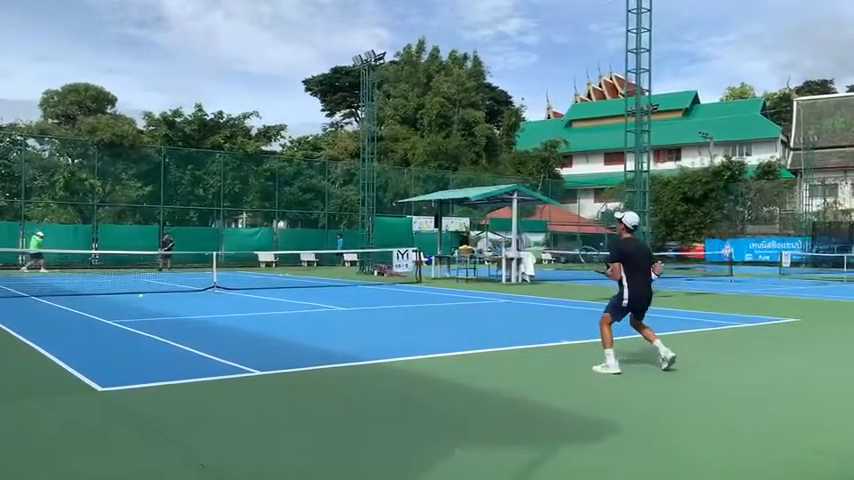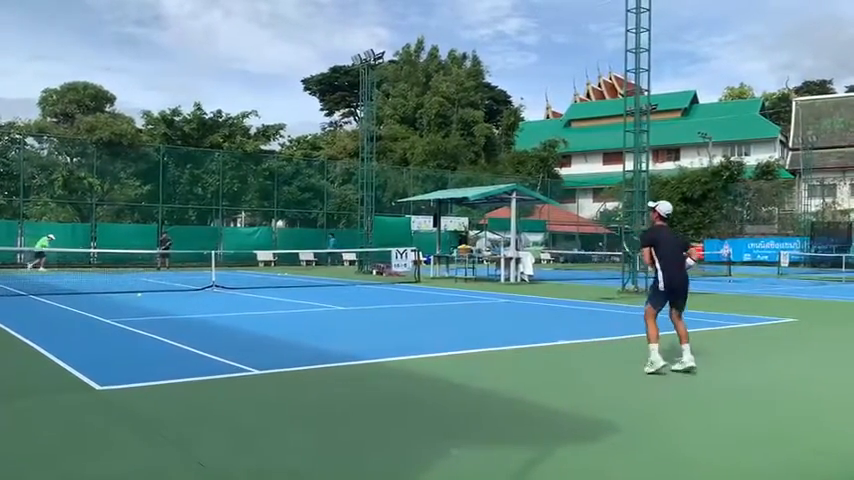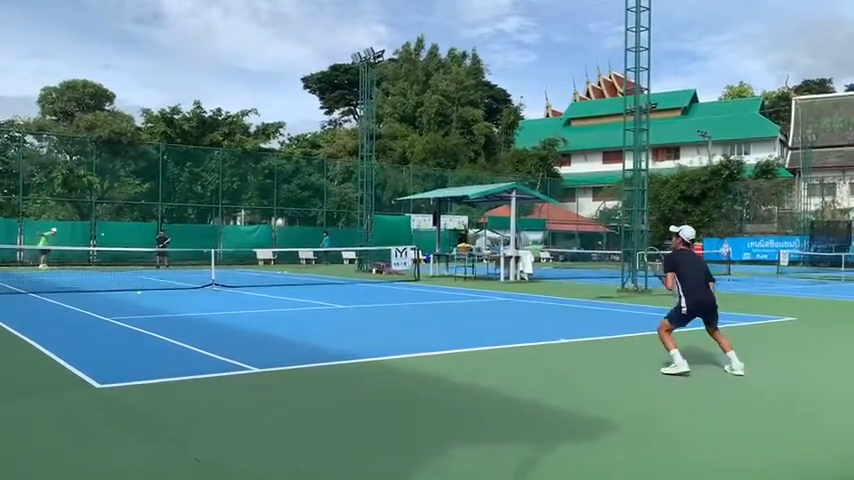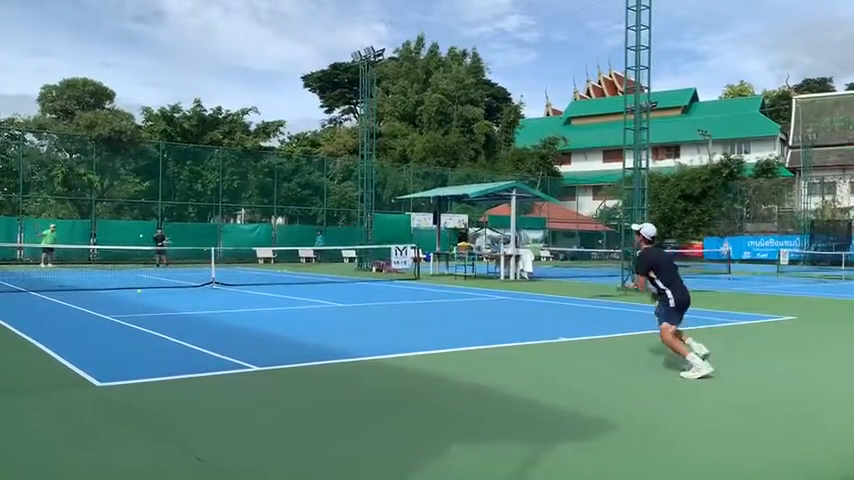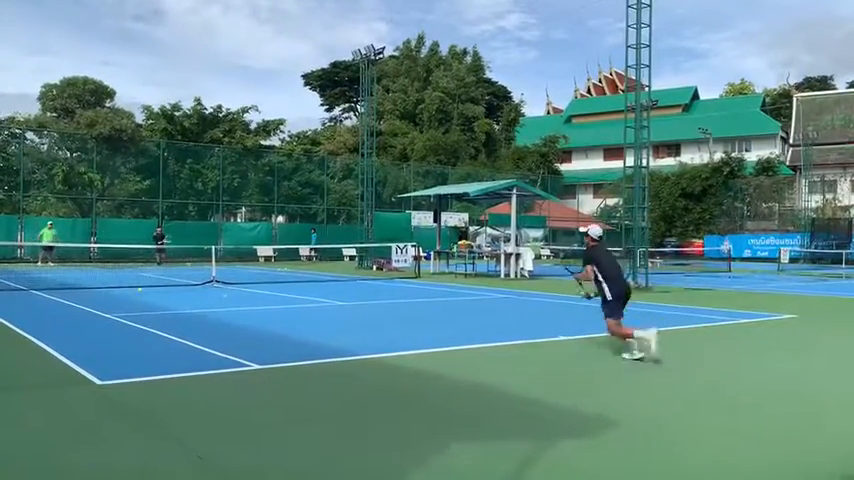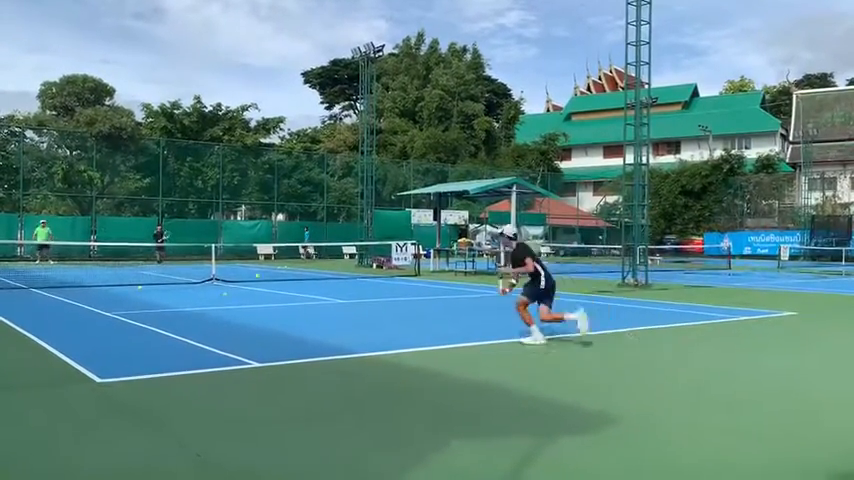
dt=0.3s
person 1, frame 1
left shoulder: (618, 246)
right shoulder: (643, 246)
left elbow: (615, 276)
right elbow: (657, 270)
left wrist: (609, 272)
left hip: (628, 293)
right hip: (646, 294)
left knee: (605, 322)
right knee: (636, 323)
left ankle: (610, 363)
right ankle: (665, 352)
person 1, frame 2
left shoulder: (649, 233)
right shoulder: (676, 236)
left elbow: (647, 261)
right elbow: (694, 256)
left hip: (664, 281)
right hip: (682, 280)
left knee: (650, 317)
right knee: (676, 318)
left ankle: (655, 359)
right ankle: (687, 358)
person 1, frame 3
left shoulder: (671, 258)
right shoulder: (699, 259)
left elbow: (670, 286)
left wrist: (666, 281)
left hip: (689, 303)
right hip: (709, 301)
left knee: (663, 330)
right knee: (714, 331)
left ankle: (679, 364)
right ankle: (736, 364)
person 1, frame 4
left shoulder: (643, 257)
right shoulder: (661, 253)
right wrist: (656, 292)
left hip: (672, 299)
right hip: (682, 296)
left knee: (666, 336)
right knee: (669, 329)
left ankle: (700, 366)
right ankle: (697, 348)
person 1, frame 5
left shoulder: (590, 252)
right shoulder: (606, 252)
left elbow: (590, 276)
left wrist: (579, 276)
right wrist: (597, 293)
left hip: (611, 291)
right hip: (624, 288)
left knee: (615, 330)
right knee: (614, 323)
left ankle: (645, 335)
right ankle: (634, 349)
person 1, frame 6
left shoulder: (522, 248)
right shoulder: (514, 254)
left elbow: (530, 268)
right elbow: (516, 276)
left wrist: (510, 271)
right wrist: (508, 288)
left hip: (543, 281)
right hip: (539, 281)
left knee: (520, 305)
right knee: (545, 317)
left ankle: (537, 336)
right ankle: (577, 316)
